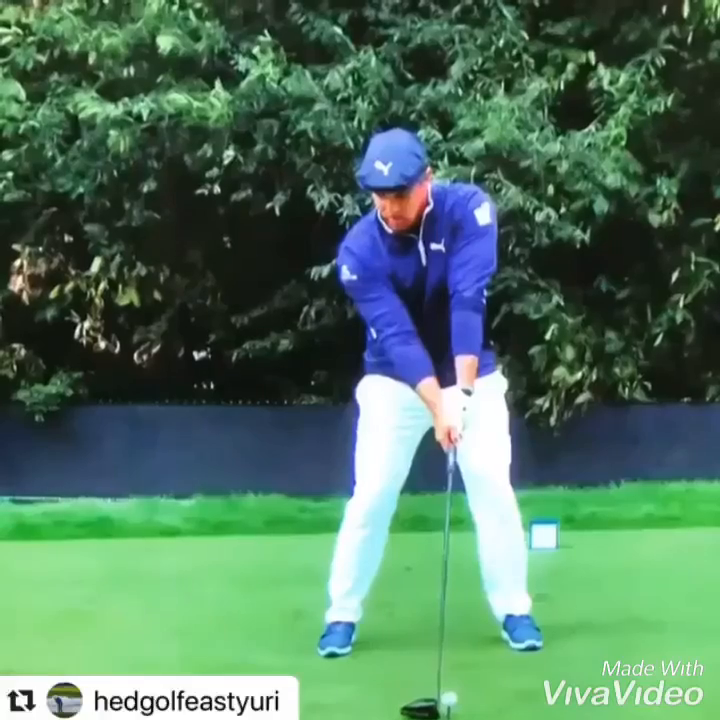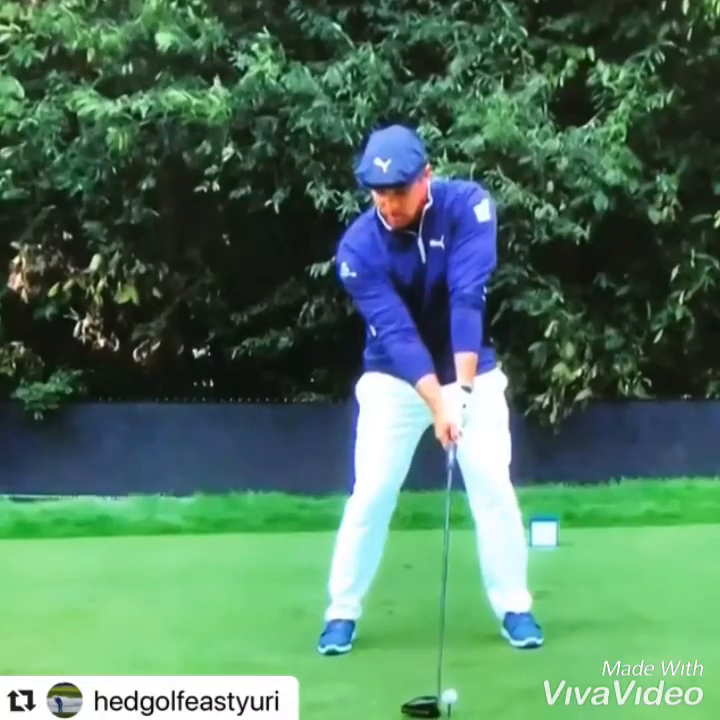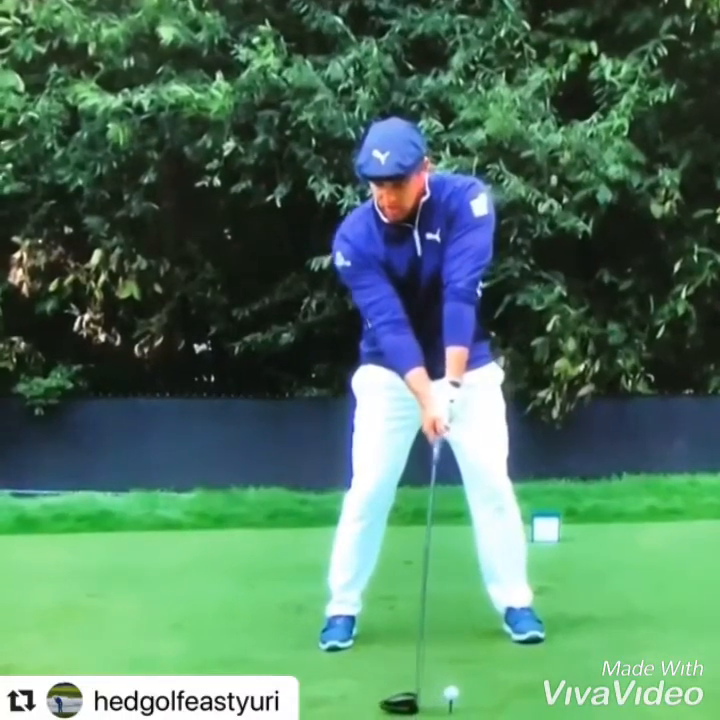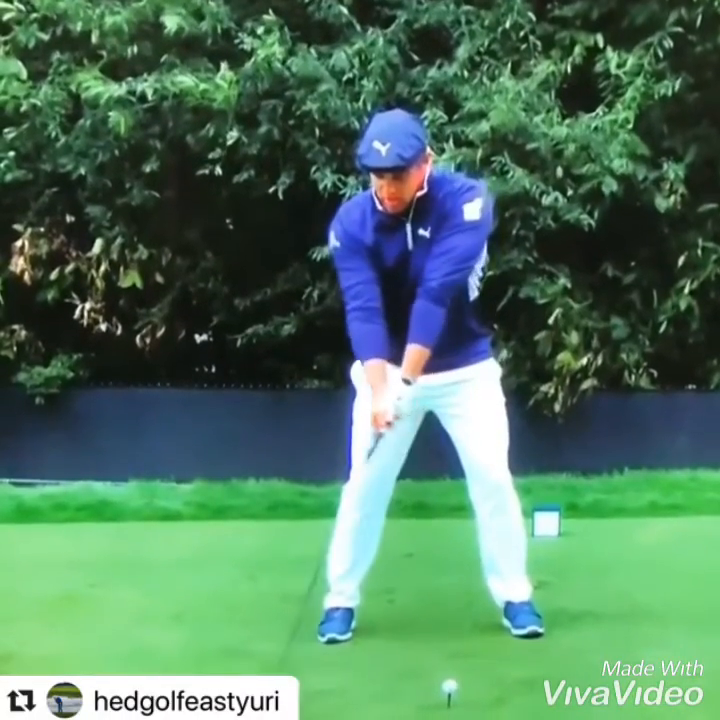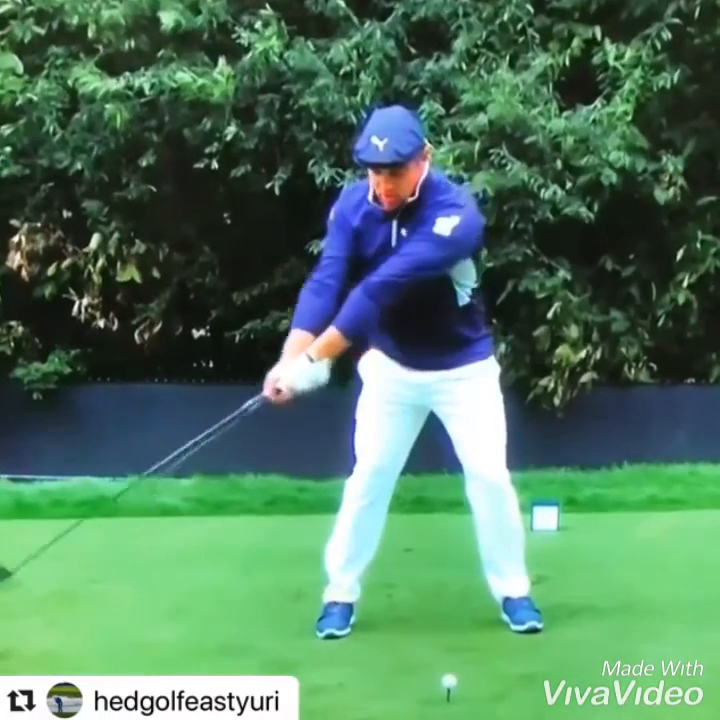
dt=1s
person 1, frame 1
left shoulder: (468, 209)
right shoulder: (359, 250)
left elbow: (470, 301)
right elbow: (395, 334)
left wrist: (464, 390)
right wrist: (438, 406)
left hip: (472, 376)
right hip: (394, 383)
left knee: (493, 488)
right knee: (372, 494)
left ankle: (514, 609)
right ankle: (342, 614)
person 1, frame 2
left shoulder: (468, 204)
right shoulder: (358, 247)
left elbow: (469, 299)
right elbow: (395, 331)
left wrist: (463, 387)
right wrist: (437, 403)
left hip: (471, 374)
right hip: (394, 380)
left knee: (493, 485)
right knee: (372, 491)
left ankle: (513, 606)
right ankle: (342, 611)
person 1, frame 3
left shoulder: (465, 199)
right shoulder: (354, 237)
left elbow: (462, 294)
right elbow: (388, 323)
left wrist: (452, 382)
right wrist: (425, 396)
left hip: (467, 369)
right hip: (389, 376)
left knee: (490, 481)
right knee: (369, 487)
left ankle: (514, 601)
right ankle: (342, 606)
person 1, frame 4
left shoulder: (466, 200)
right shoulder: (352, 222)
left elbow: (438, 293)
right elbow: (363, 309)
left wrist: (406, 382)
right wrist: (377, 388)
left hip: (465, 367)
right hip: (385, 368)
left knee: (492, 476)
right knee: (367, 480)
left ankle: (514, 594)
right ankle: (341, 598)
person 1, frame 5
left shoulder: (456, 214)
right shoulder: (352, 204)
left elbow: (382, 288)
right elbow: (327, 282)
left wrist: (315, 360)
right wrist: (290, 355)
left hip: (463, 368)
right hip: (390, 366)
left knee: (489, 476)
right knee: (369, 477)
left ankle: (512, 590)
right ankle: (341, 593)
